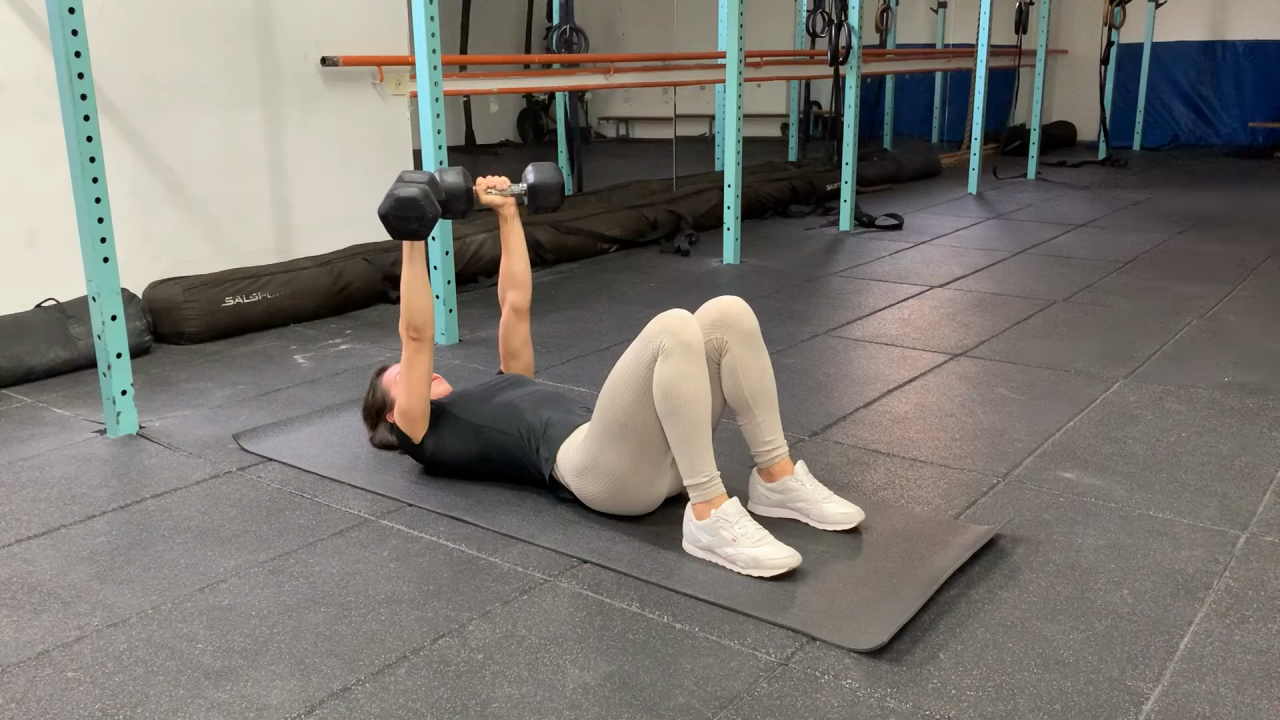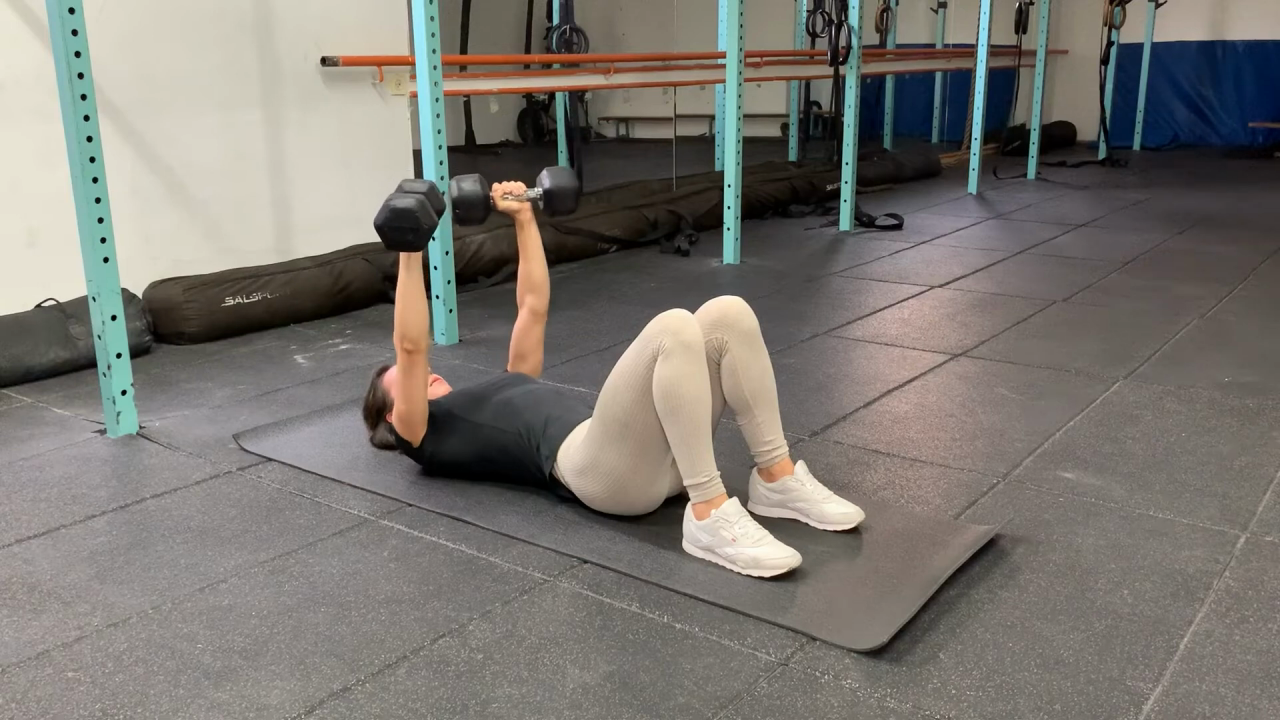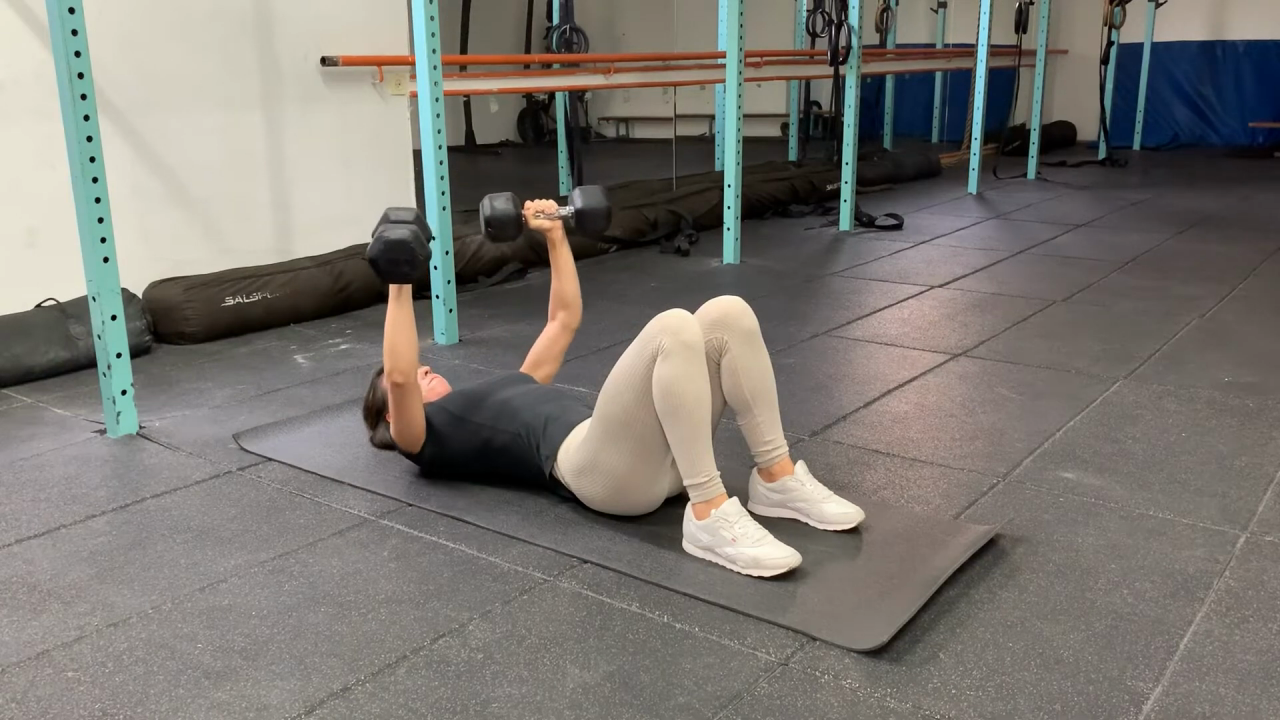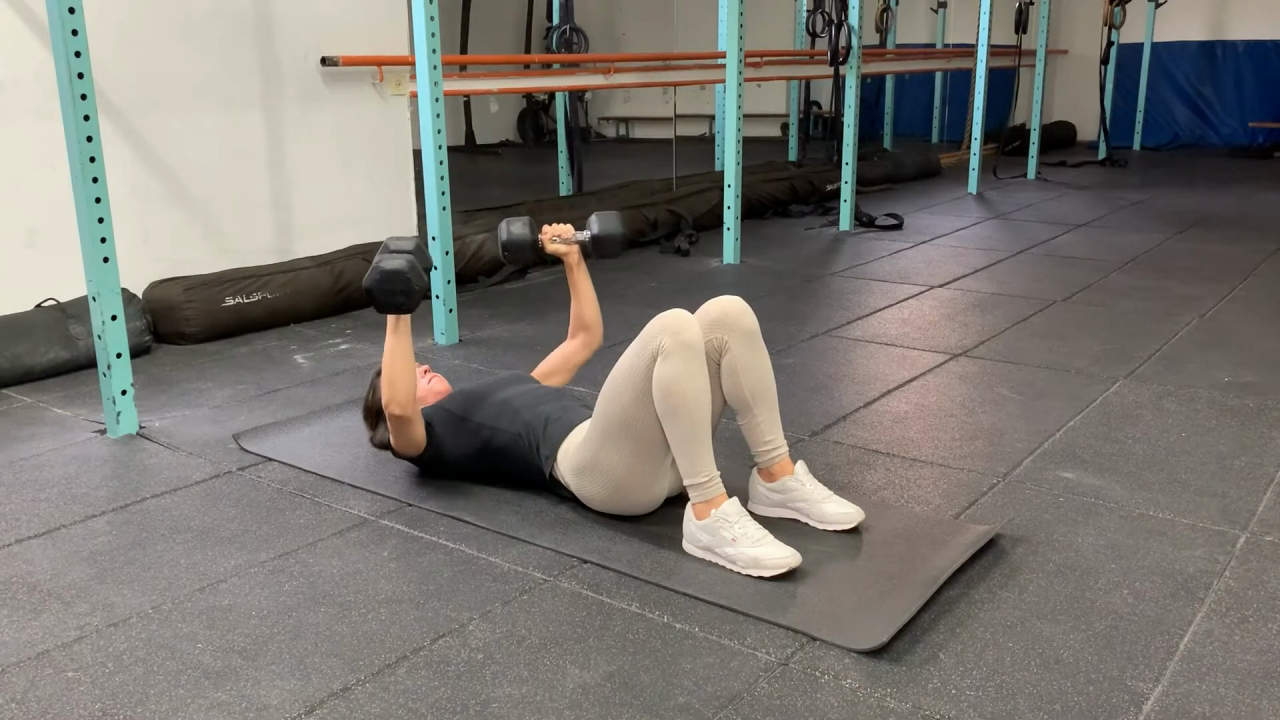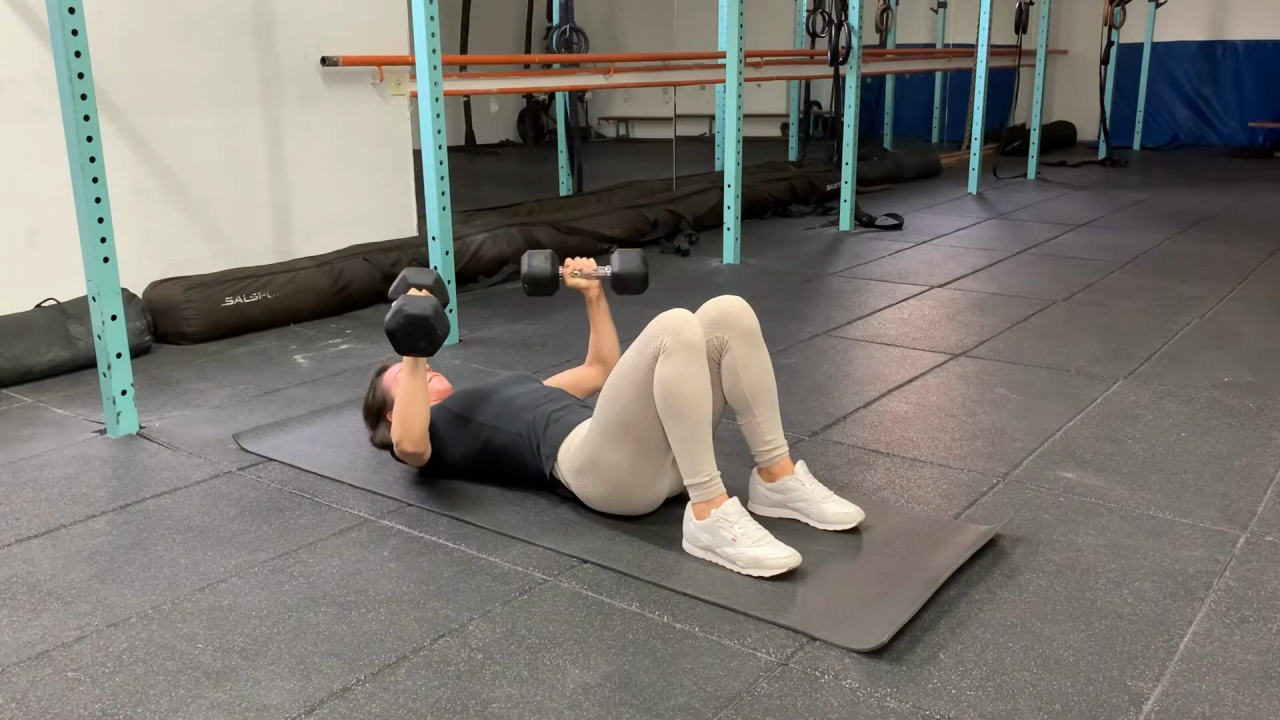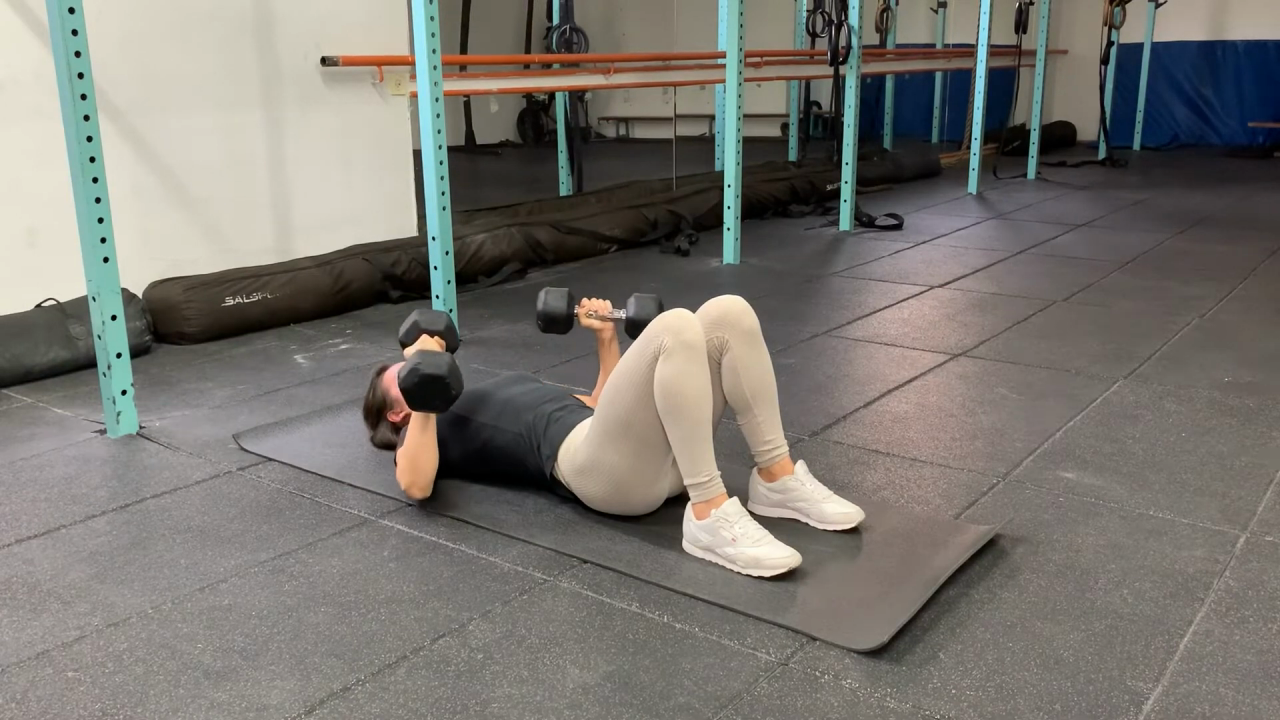
dt=0.7s
person 1, frame 1
left shoulder: (499, 390)
right shoulder: (428, 435)
left elbow: (516, 305)
right elbow: (417, 337)
left wrist: (507, 213)
right wrist: (413, 241)
left hip: (653, 453)
right hip: (600, 469)
left knee: (728, 314)
right knee: (674, 328)
left ankle: (777, 478)
right ankle: (710, 515)
person 1, frame 2
left shoulder: (501, 390)
right shoulder: (426, 434)
left elbow: (534, 307)
right elbow: (410, 347)
left wrist: (523, 218)
right wrist: (410, 253)
left hip: (654, 454)
right hip: (599, 468)
left knee: (727, 314)
right knee: (673, 328)
left ankle: (777, 479)
right ankle: (710, 515)
person 1, frame 3
left shoulder: (507, 388)
right shoulder: (425, 438)
left elbow: (564, 319)
right elbow: (400, 376)
left wrist: (555, 235)
right wrist: (400, 284)
left hip: (653, 451)
right hip: (597, 466)
left knee: (727, 313)
right knee: (673, 328)
left ankle: (778, 478)
right ankle: (710, 515)
person 1, frame 4
left shoulder: (504, 391)
right shoulder: (426, 436)
left elbow: (586, 339)
right elbow: (396, 408)
left wrist: (572, 260)
right wrist: (398, 314)
left hip: (654, 453)
right hip: (597, 467)
left knee: (727, 314)
right knee: (673, 329)
left ankle: (778, 480)
right ankle: (710, 516)
person 1, frame 5
left shoulder: (500, 391)
right shoulder: (431, 433)
left elbow: (600, 369)
right elbow: (409, 443)
left wrist: (593, 295)
right wrist: (412, 348)
left hip: (654, 451)
right hip: (596, 465)
left knee: (728, 313)
right knee: (674, 327)
left ankle: (778, 480)
right ankle: (710, 515)
person 1, frame 6
left shoulder: (497, 390)
right shoulder: (425, 429)
right elbow: (416, 485)
left wrist: (606, 338)
left hip: (654, 453)
right hip: (597, 467)
left knee: (728, 313)
right knee: (674, 327)
left ankle: (777, 481)
right ankle: (710, 516)
